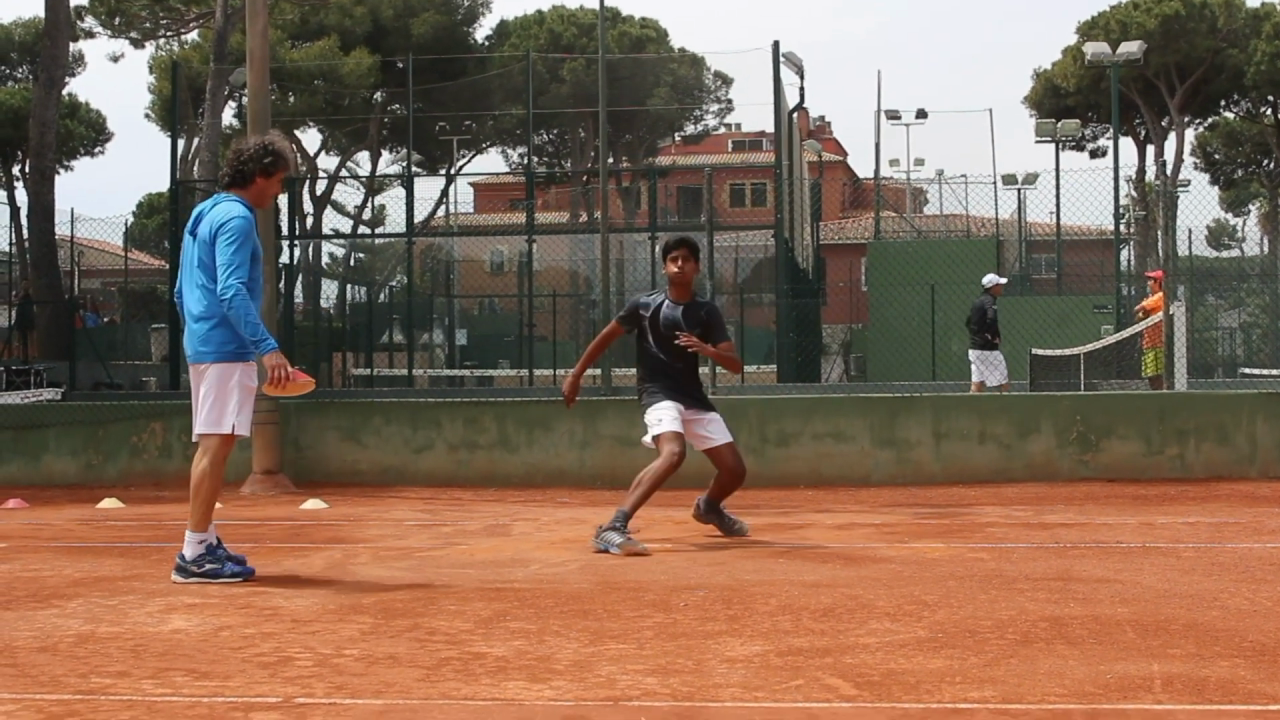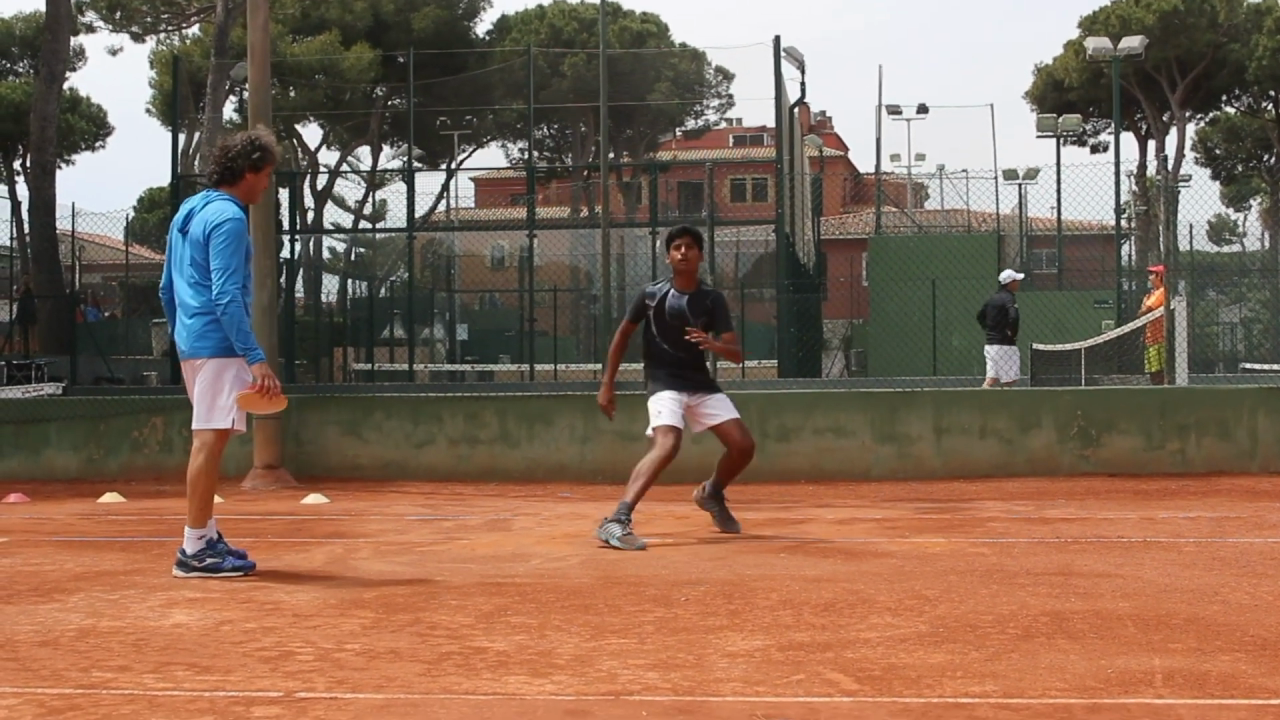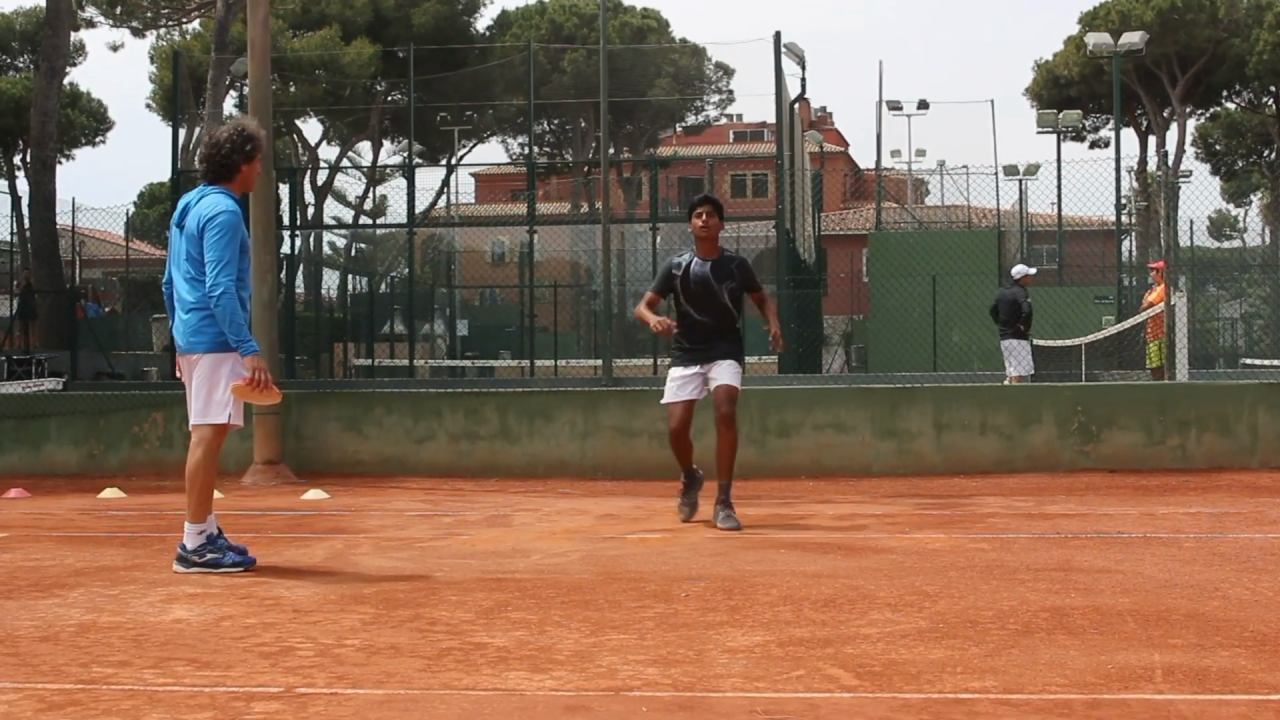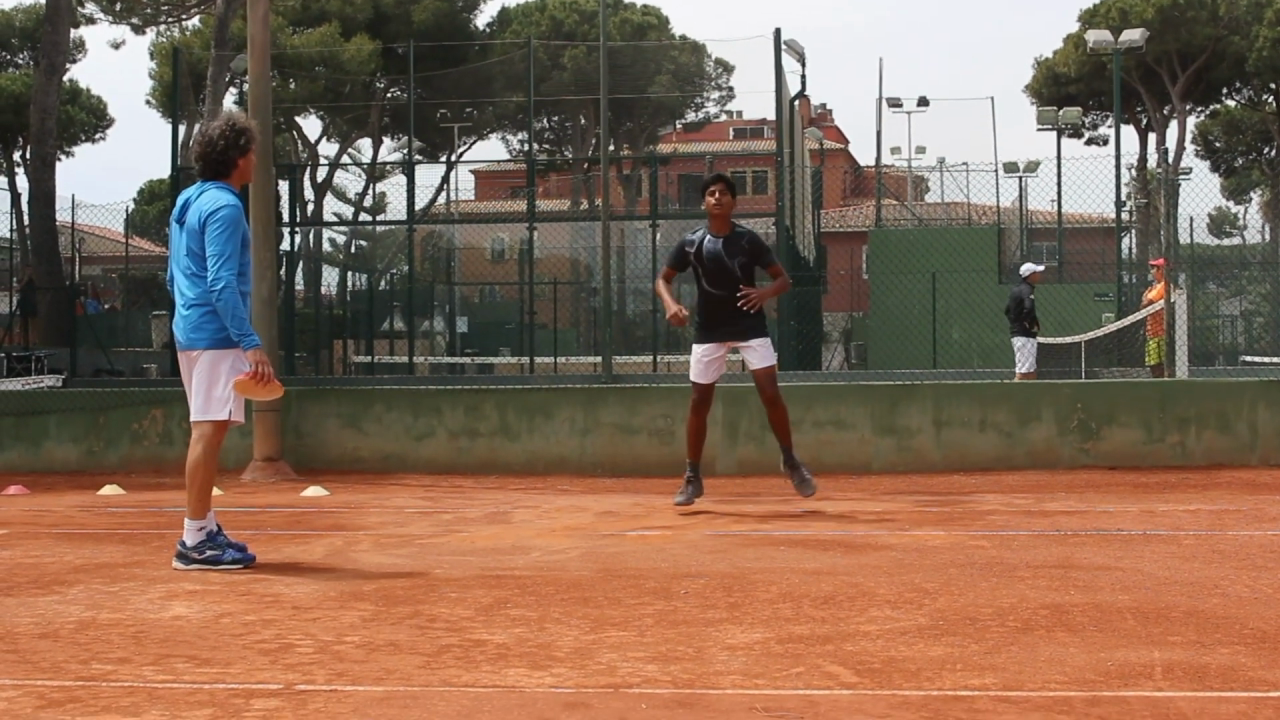
dt=0.3s
person 1, frame 1
left shoulder: (205, 213)
right shoulder: (236, 218)
left elbow: (181, 292)
right elbow: (232, 292)
right wrist: (266, 346)
left hip: (201, 346)
right hip: (225, 349)
left knee: (213, 445)
right knee: (215, 445)
left ankle: (206, 542)
right ankle: (193, 554)
person 1, frame 2
left shoulder: (190, 210)
right shoulder: (228, 218)
left elbow: (167, 288)
right elbow: (227, 298)
left wrist: (182, 336)
right wrist: (255, 357)
left hip: (194, 342)
right hip: (218, 345)
left knee: (208, 440)
right knee: (211, 439)
left ankle: (207, 537)
right ankle: (194, 549)
person 1, frame 3
left shoulder: (189, 206)
right shoulder: (222, 211)
left elbow: (170, 283)
right elbow: (221, 289)
left wrist: (180, 337)
right wrist: (249, 349)
left hip: (192, 337)
right hip: (216, 340)
left knee: (206, 436)
right knee: (209, 435)
left ankle: (206, 532)
right ankle: (193, 544)
person 1, frame 4
left shoulder: (188, 202)
right shoulder: (223, 206)
left elbow: (175, 278)
right elbow: (222, 284)
right wrist: (250, 342)
left hip: (191, 333)
right hip: (216, 336)
left knee: (206, 432)
right knee: (209, 431)
left ankle: (206, 530)
right ankle: (193, 542)
person 2, frame 1
left shoulder: (709, 313)
right shoulder: (645, 305)
left elbow: (736, 364)
right elbow: (607, 336)
left wrist: (708, 350)
right wrist: (576, 375)
left hip: (694, 397)
right hip: (657, 392)
left knee: (735, 471)
right knee: (673, 455)
left ankle: (709, 507)
right ankle: (613, 528)
person 2, frame 2
left shoulder: (714, 300)
right shoulder: (651, 294)
left elbow: (736, 353)
right elbow: (623, 335)
left wrist: (715, 345)
right wrist: (607, 384)
left hip: (700, 382)
right hip: (665, 382)
left knee: (744, 446)
right knee: (666, 446)
left ankle: (712, 493)
right ankle: (617, 521)
person 2, frame 3
left shoulder: (737, 264)
right shoulder: (676, 266)
left elbow: (762, 298)
right elbow: (642, 306)
left wrist: (773, 324)
right wrist: (654, 319)
left hip: (726, 351)
right hip: (686, 353)
left knee: (725, 414)
right knee: (676, 429)
left ankle: (724, 501)
right ankle: (690, 478)
person 2, frame 4
left shoulder: (750, 240)
right shoulder: (690, 243)
left elbow: (783, 279)
right elbow: (662, 279)
left wrist: (766, 293)
right wrist: (670, 304)
left hip: (750, 325)
right hip: (710, 330)
left knee: (771, 396)
right knee: (699, 402)
left ankle: (790, 461)
right ankle: (693, 476)
